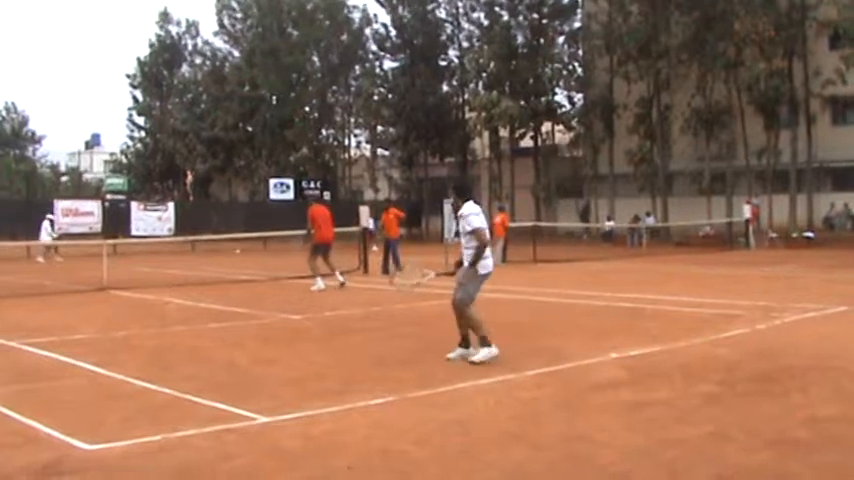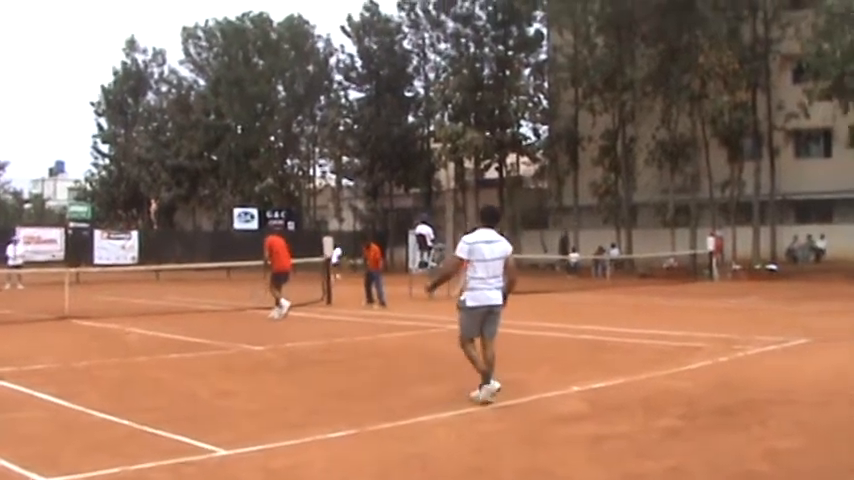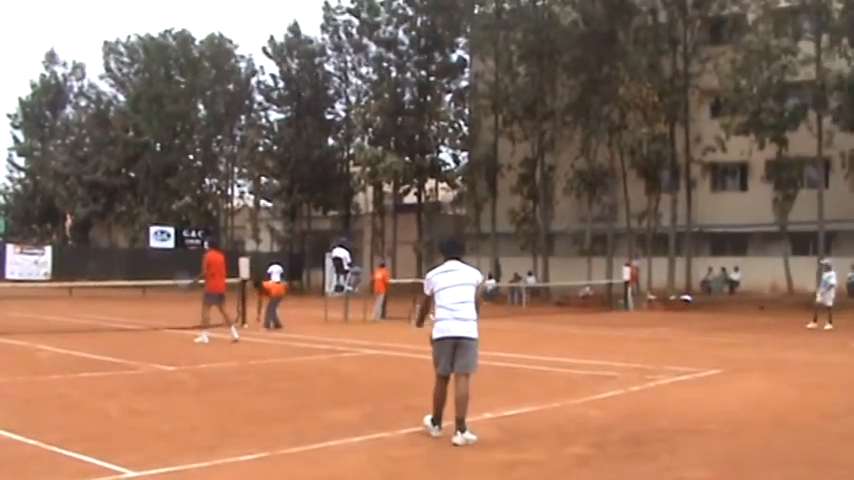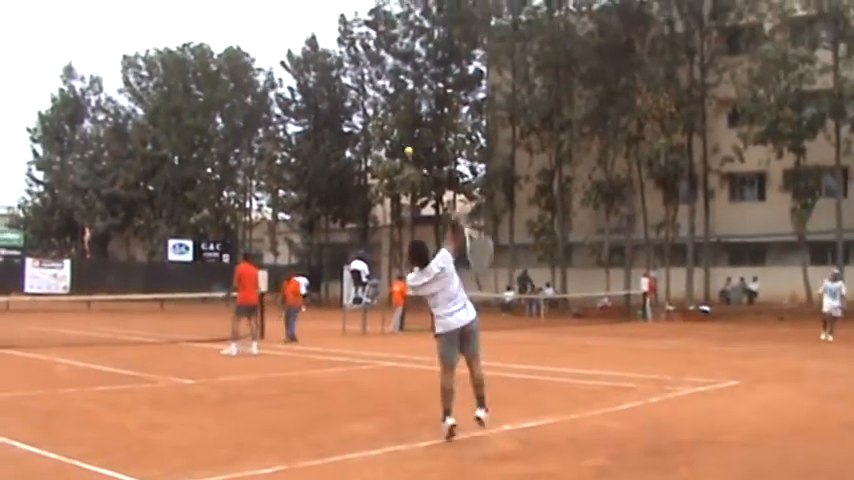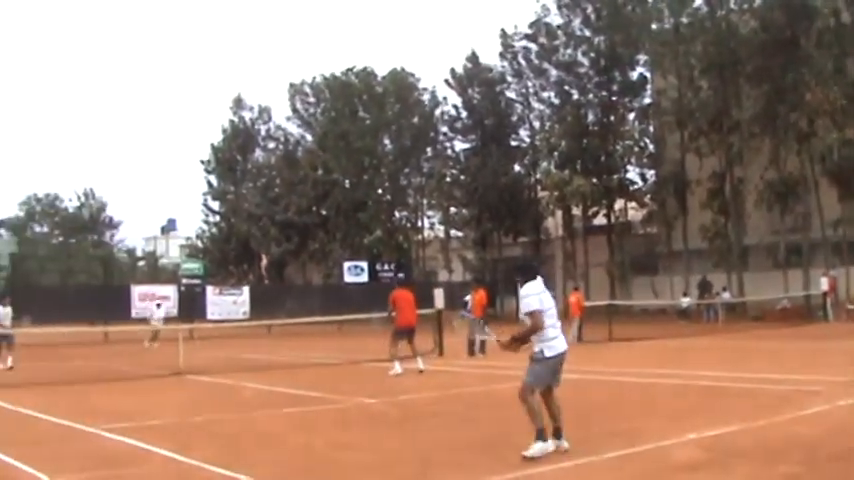
dt=1s
person 1, frame 1
left shoulder: (470, 214)
right shoulder: (469, 211)
left elbow: (484, 241)
left wrist: (471, 267)
right wrist: (462, 264)
left hip: (477, 268)
right hip: (470, 266)
left knee: (462, 306)
right knee: (457, 303)
left ankle: (487, 346)
right ankle: (465, 347)
person 1, frame 2
left shoulder: (469, 240)
right shoulder: (504, 243)
left elbow: (450, 269)
right elbow: (512, 278)
left wrist: (433, 285)
right wrist: (504, 297)
left hip: (473, 300)
right hip: (495, 300)
left knee: (467, 342)
right knee: (488, 343)
left ankle: (488, 381)
right ankle: (484, 388)
person 1, frame 3
left shoulder: (433, 276)
right shoulder: (475, 274)
left elbow: (425, 306)
left wrist: (419, 321)
left hip: (443, 331)
right hip: (468, 331)
left knee: (442, 378)
right knee: (462, 379)
left ankle: (435, 423)
right ankle: (460, 431)
person 1, frame 4
left shoulder: (413, 281)
right shoulder: (442, 263)
right elbow: (457, 238)
left hip: (445, 326)
right hip: (467, 319)
left knee: (447, 372)
right knee: (474, 364)
left ankle: (448, 418)
right ankle: (481, 408)
person 1, frame 5
left shoulder: (528, 292)
right shoulder: (540, 290)
left elbow: (537, 324)
left wrist: (514, 339)
right wrist: (519, 341)
left hip: (547, 351)
right hip: (557, 348)
left knee: (526, 393)
right knee: (547, 393)
left ankle: (542, 440)
right ankle: (558, 438)
